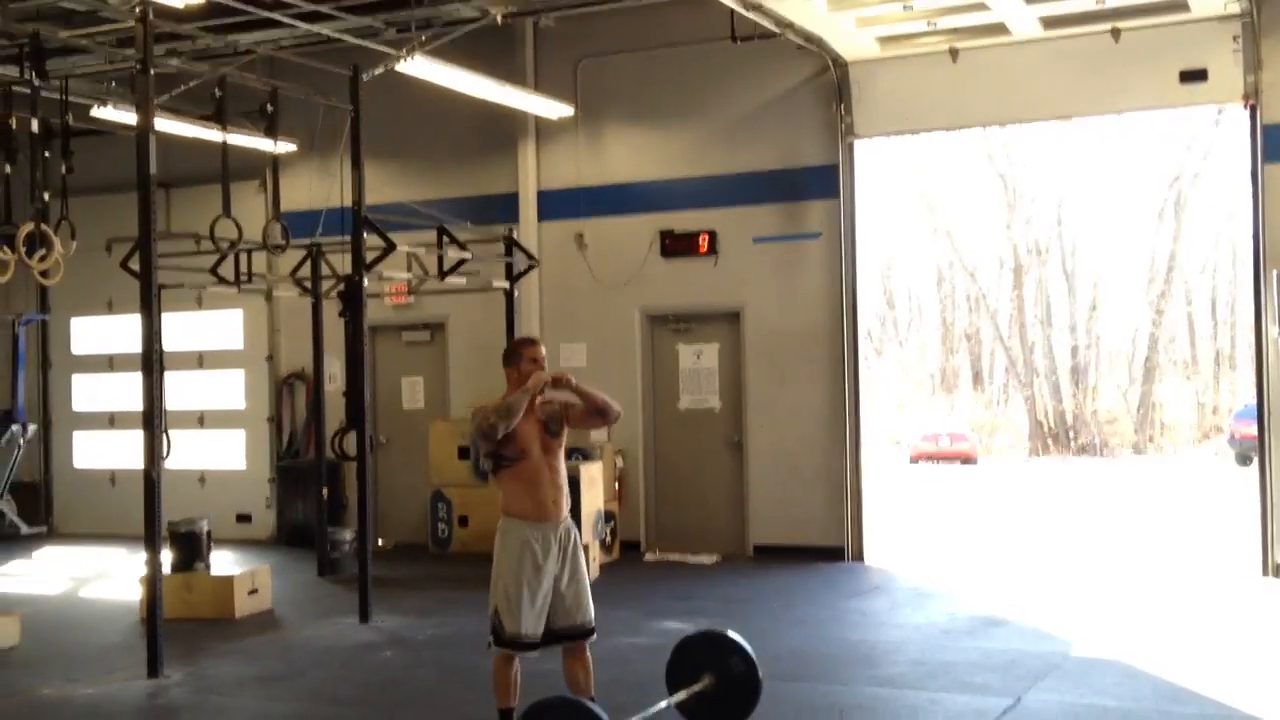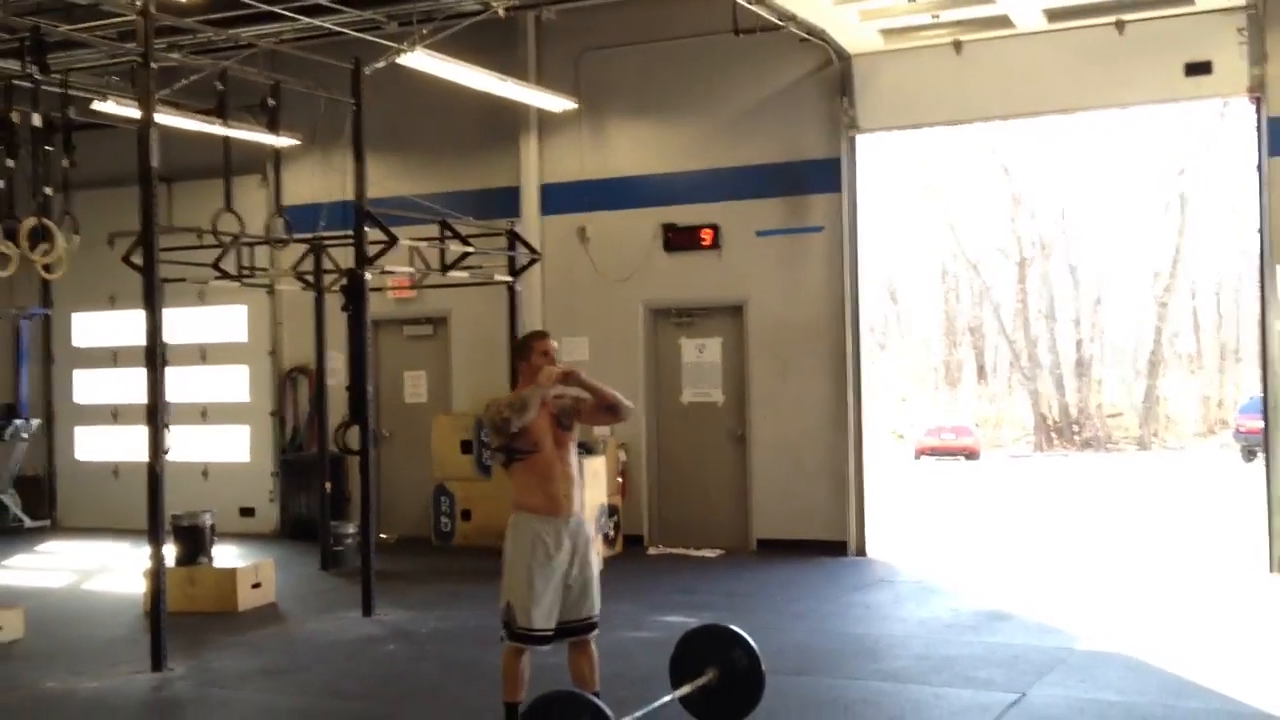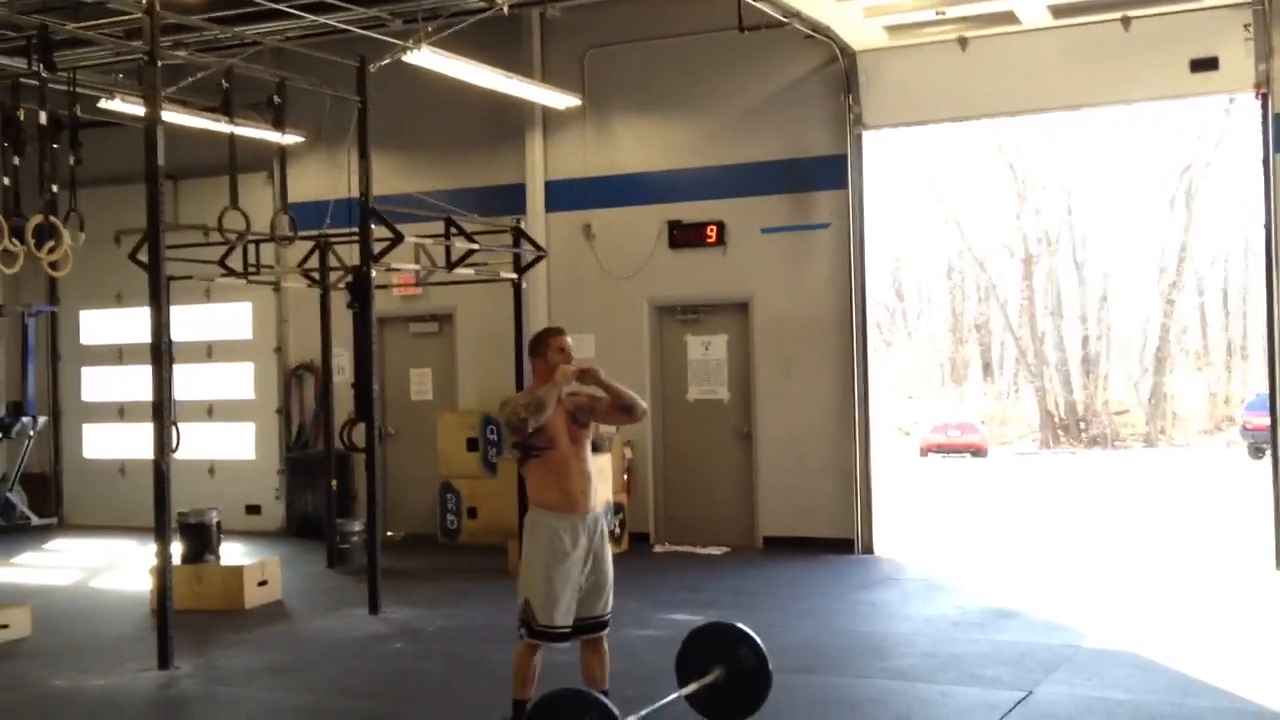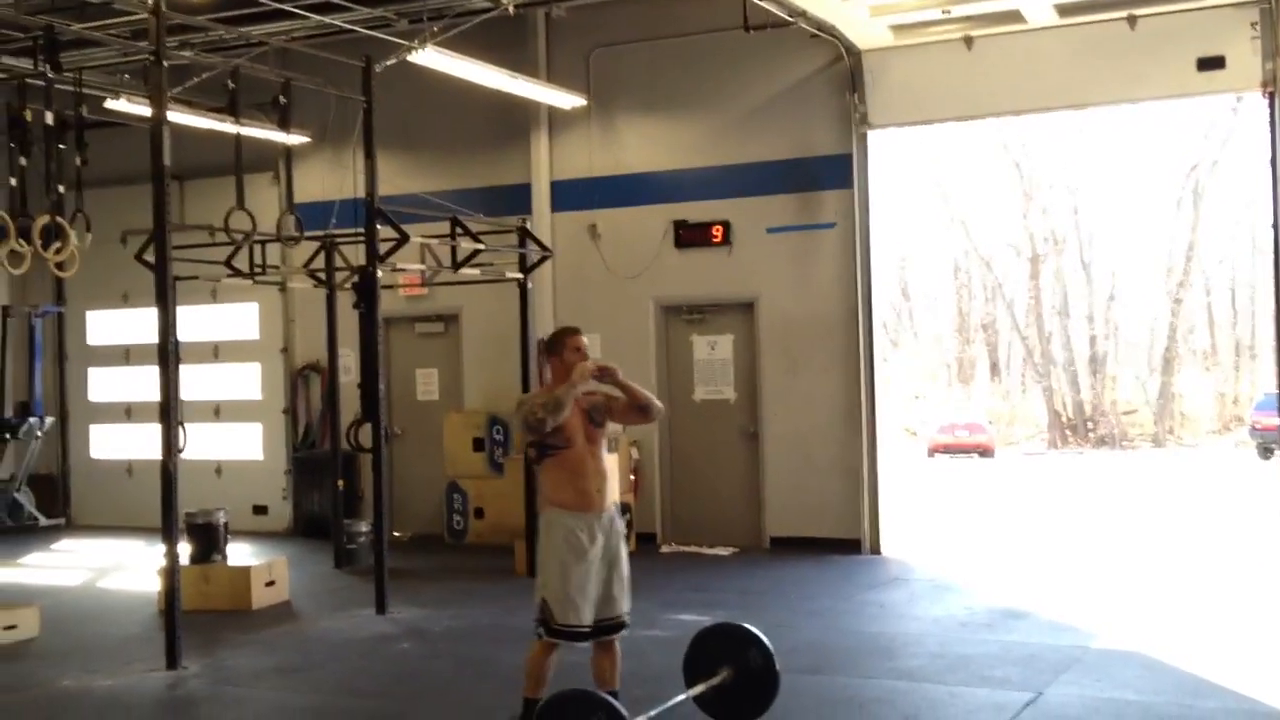
dt=0.1s
person 1, frame 1
left shoulder: (556, 410)
right shoulder: (492, 414)
left elbow: (611, 414)
right elbow: (492, 428)
left wrist: (573, 387)
right wrist: (527, 391)
left hip: (565, 534)
right hip: (521, 536)
left knee: (578, 639)
right knee: (510, 642)
person 1, frame 2
left shoulder: (568, 404)
right shoulder: (502, 407)
left elbow: (622, 411)
right elbow: (508, 420)
left wrist: (584, 383)
right wrist: (540, 385)
left hip: (576, 527)
right hip: (533, 529)
left knee: (583, 632)
right knee: (521, 635)
person 1, frame 3
left shoulder: (583, 402)
right shoulder: (518, 405)
left elbow: (637, 412)
right elbow: (524, 420)
left wrist: (601, 381)
right wrist: (556, 384)
left hip: (592, 524)
right hip: (550, 526)
left knee: (595, 630)
right knee: (536, 632)
person 1, frame 4
left shoulder: (599, 402)
right shoulder: (533, 404)
left elbow: (653, 412)
right elbow: (542, 420)
left wrist: (618, 381)
right wrist: (574, 382)
left hip: (608, 523)
right hip: (565, 525)
left knee: (608, 630)
right knee: (555, 630)
